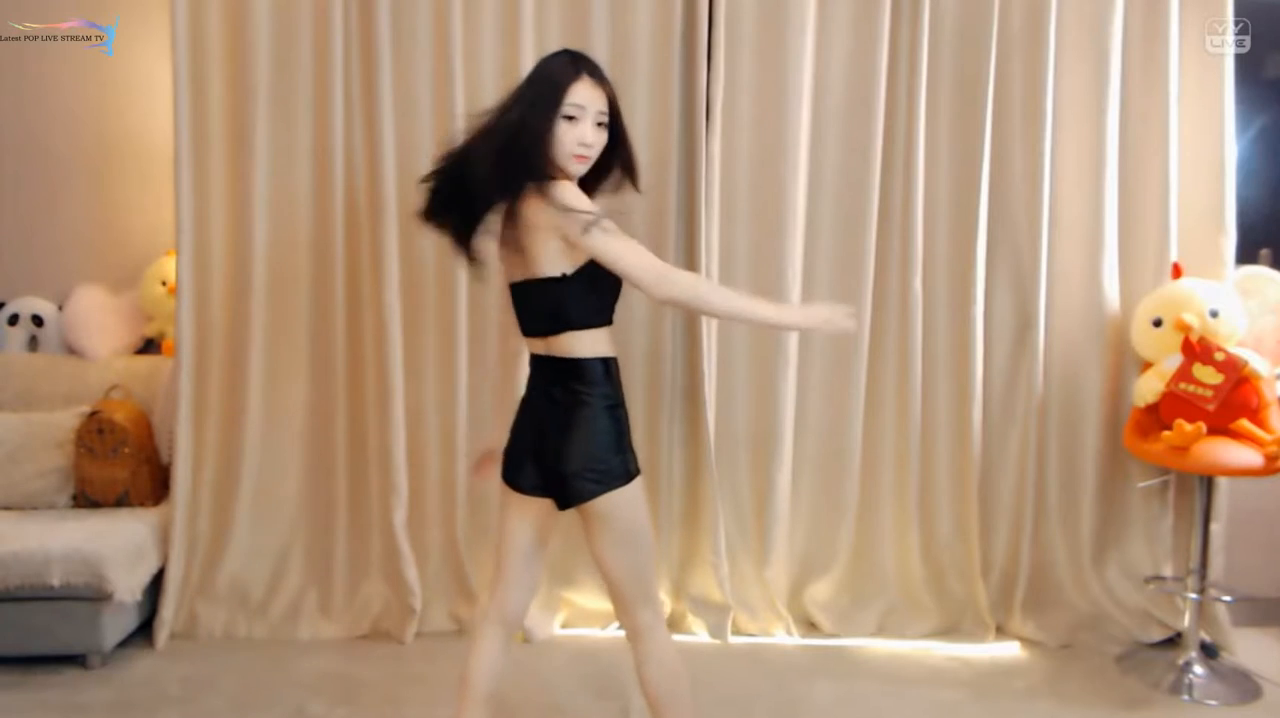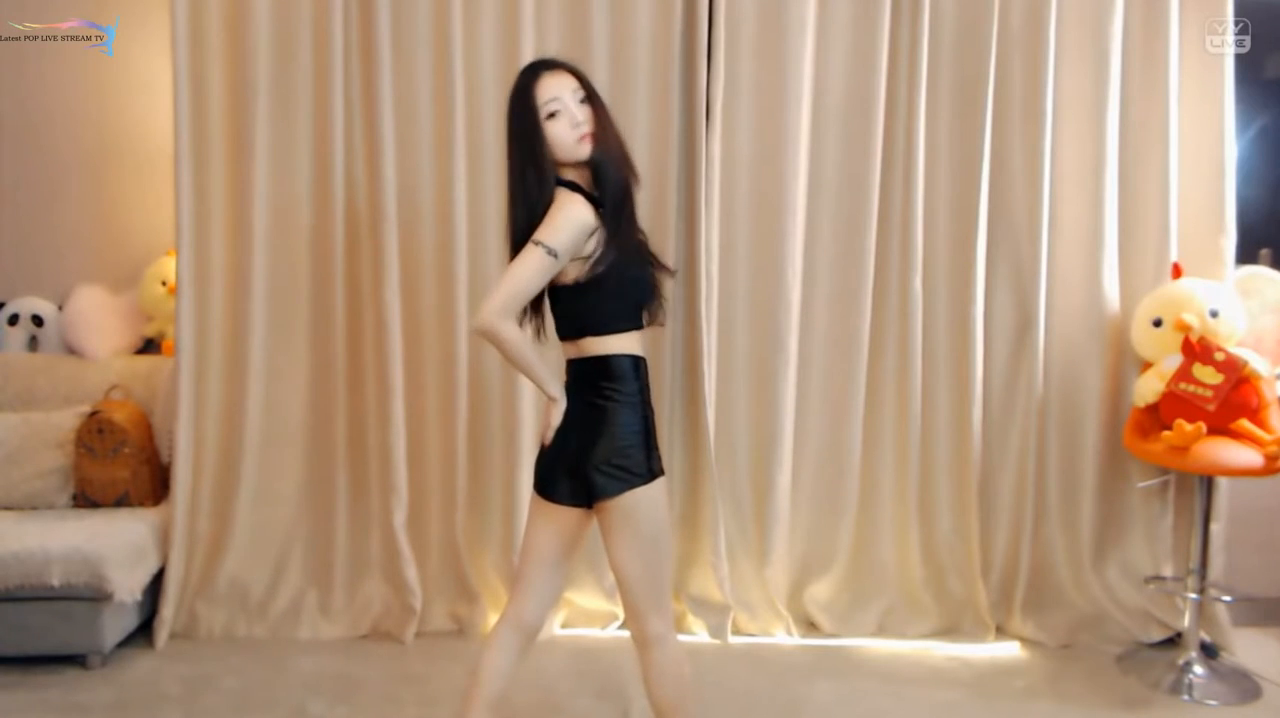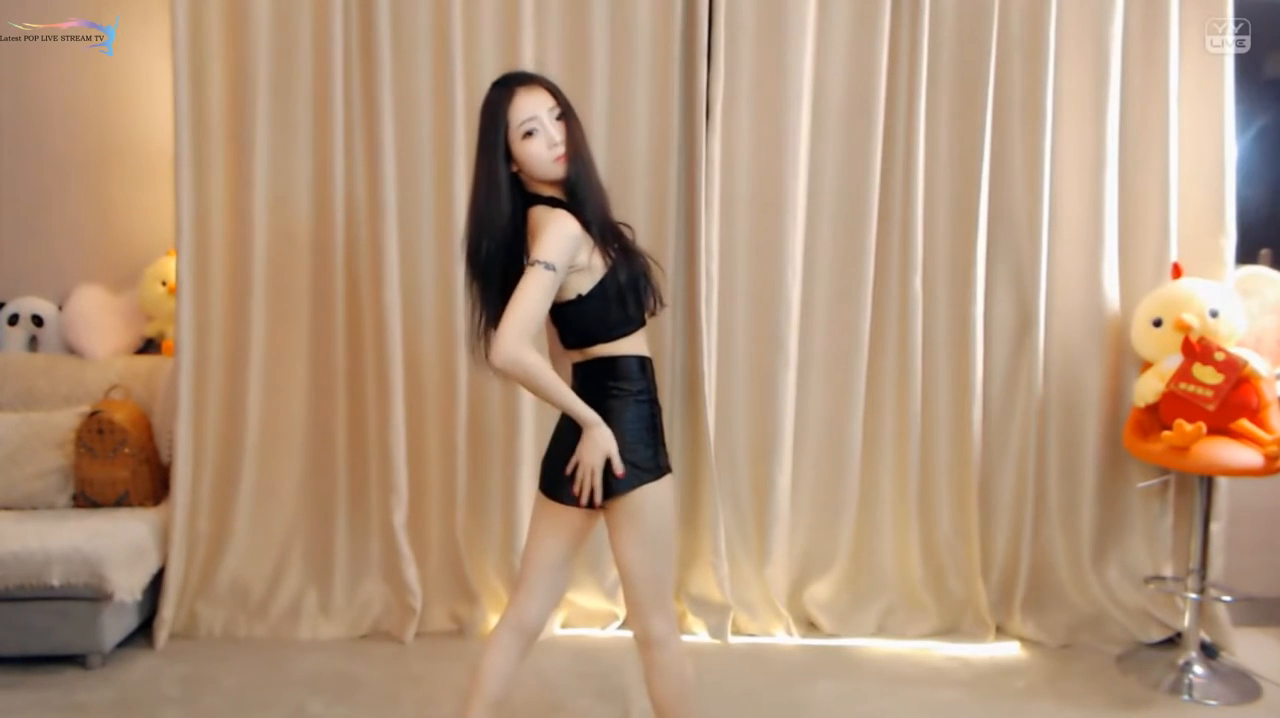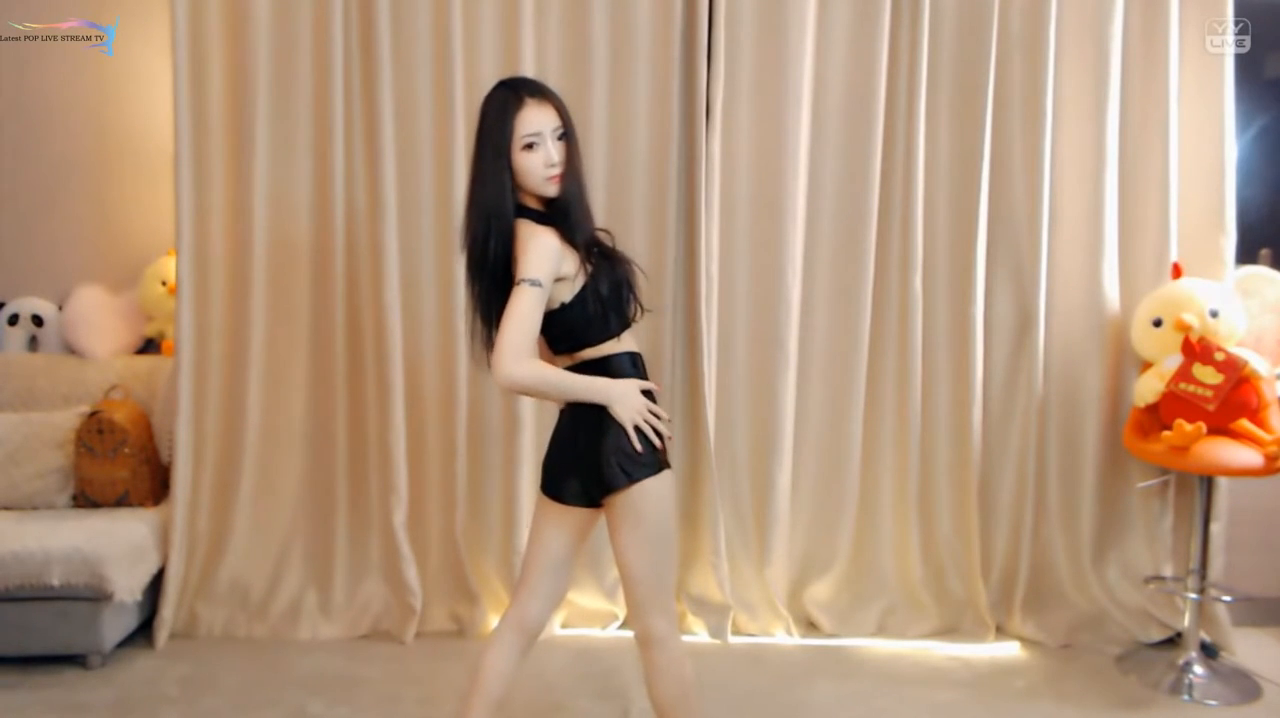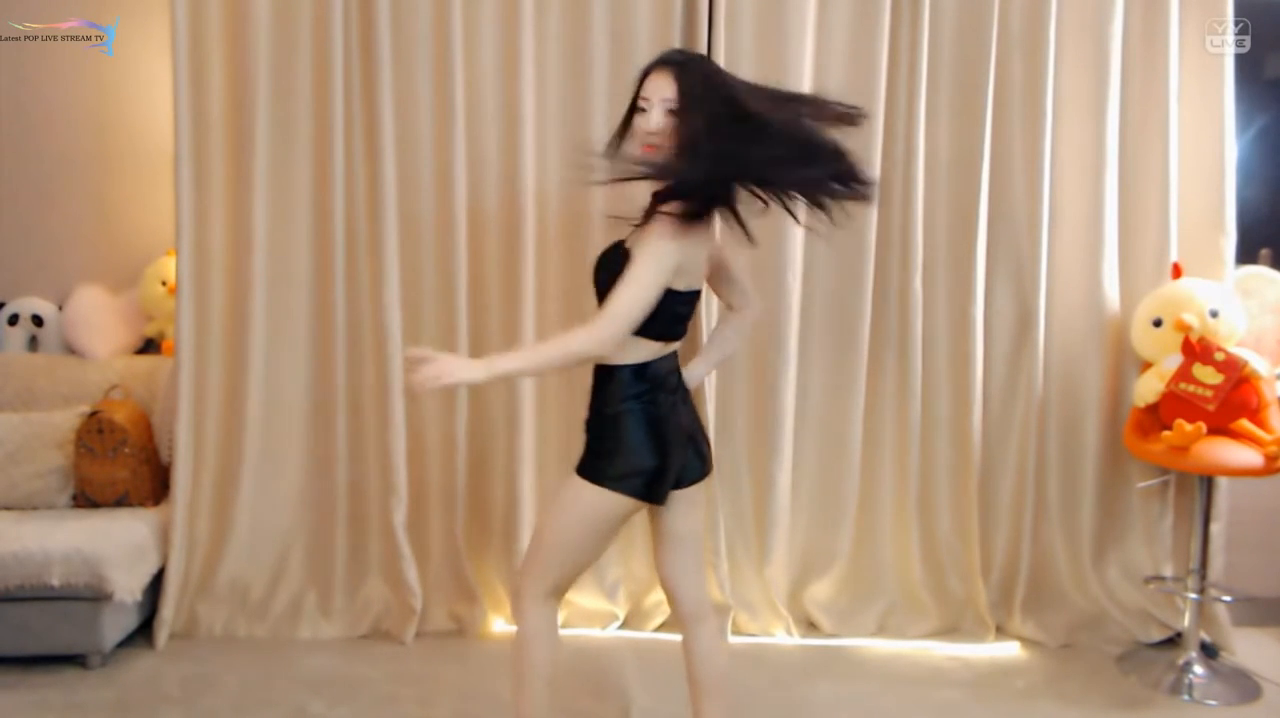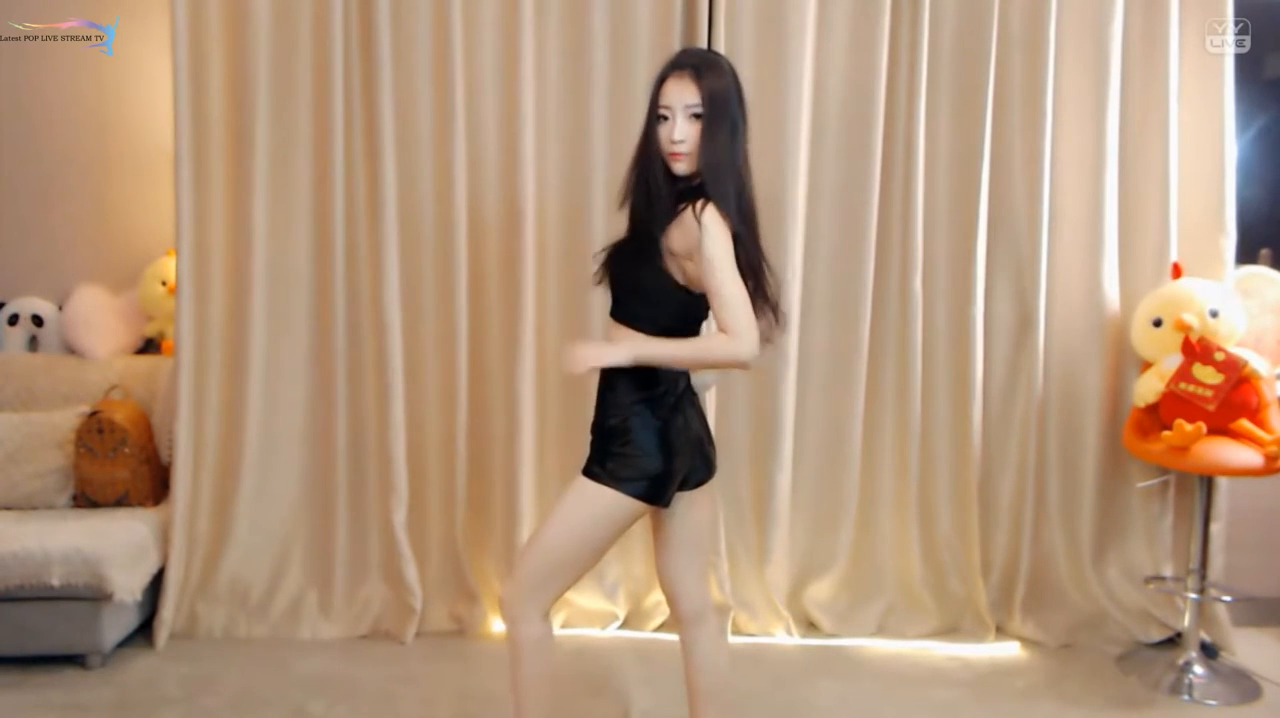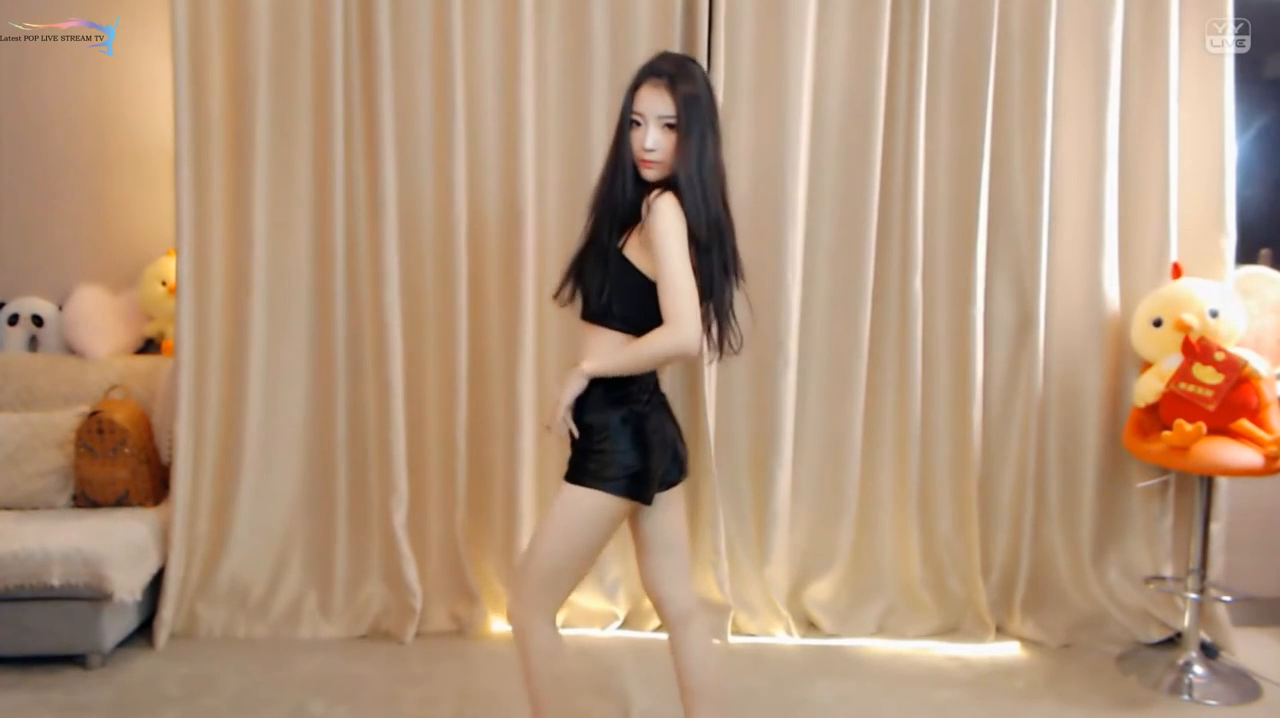
dt=0.7s
person 1, frame 1
left shoulder: (513, 211)
right shoulder: (554, 200)
right elbow: (663, 282)
right wrist: (787, 312)
left hip: (539, 414)
right hip: (586, 418)
left knee: (501, 610)
right knee: (643, 618)
person 1, frame 2
left shoulder: (587, 207)
right shoulder: (575, 210)
right elbow: (492, 317)
right wrist: (555, 391)
left hip: (579, 425)
right hip: (614, 422)
left knee: (523, 612)
right knee: (654, 626)
person 1, frame 3
left shoulder: (545, 221)
right shoulder: (562, 227)
right elbow: (508, 350)
left wrist: (583, 420)
right wrist: (593, 423)
left hip: (585, 428)
right hip: (624, 423)
left knee: (525, 612)
right knee: (656, 624)
person 1, frame 4
left shoulder: (537, 230)
right shoulder: (542, 243)
right elbow: (511, 368)
right wrist: (608, 390)
left hip: (577, 432)
right hip: (616, 428)
left knee: (524, 613)
right knee: (656, 622)
person 1, frame 5
left shoulder: (675, 219)
right shoulder: (697, 212)
left elbow: (608, 331)
right elbow: (744, 307)
left wrist: (479, 367)
left hip: (634, 424)
right hip: (673, 417)
left knee: (536, 595)
right knee: (690, 599)
person 1, frame 6
left shoulder: (703, 218)
right shoulder: (682, 210)
left elbow: (742, 344)
right elbow: (752, 311)
left wrist: (628, 350)
right wrist: (670, 365)
left hip: (638, 435)
right hip: (676, 424)
left knee: (522, 599)
right knee: (693, 603)
person 1, frame 7
left shoulder: (662, 208)
right shoulder: (651, 208)
left elbow: (686, 335)
right elbow: (704, 322)
left wrist: (587, 369)
left hip: (618, 432)
right hip: (643, 426)
left knee: (529, 607)
right knee: (678, 603)
